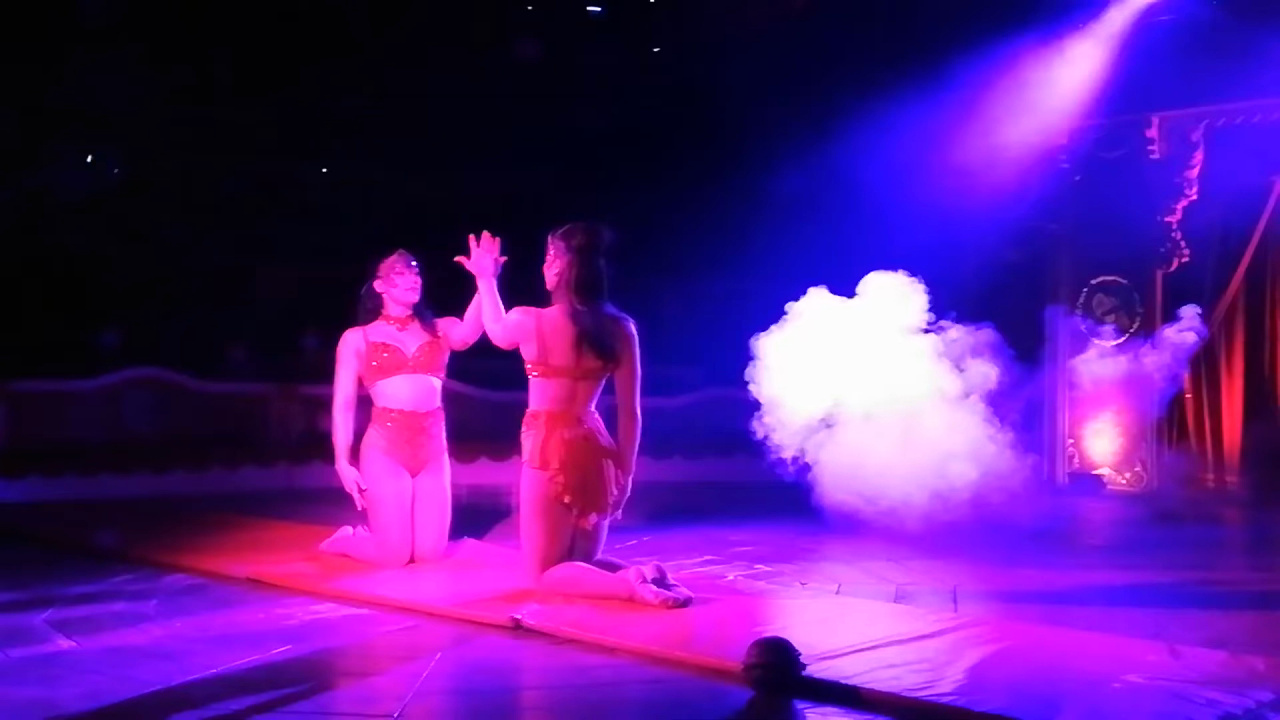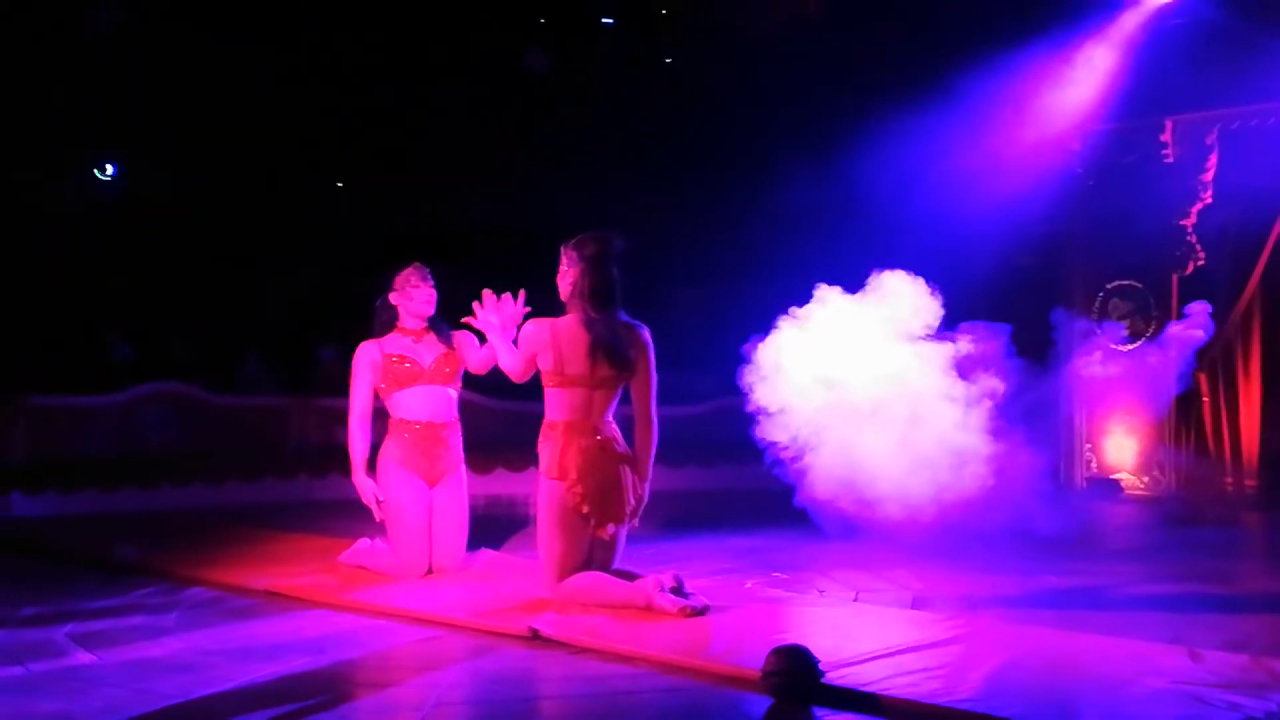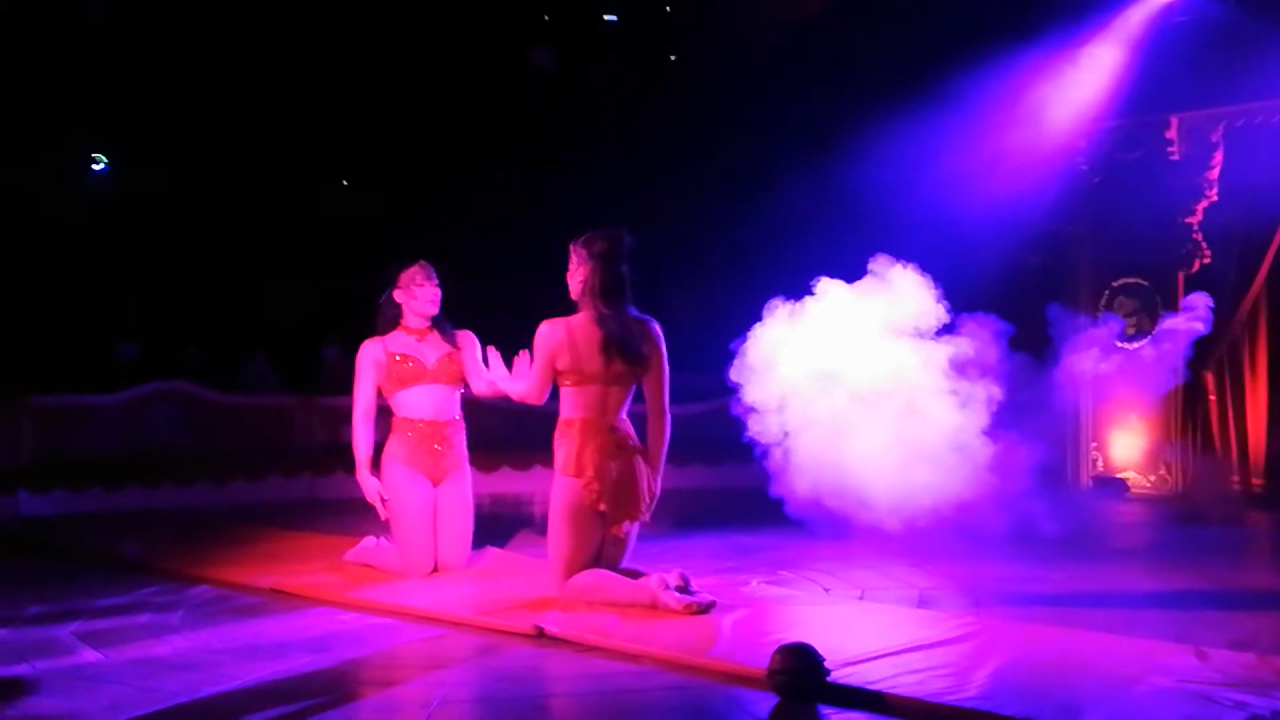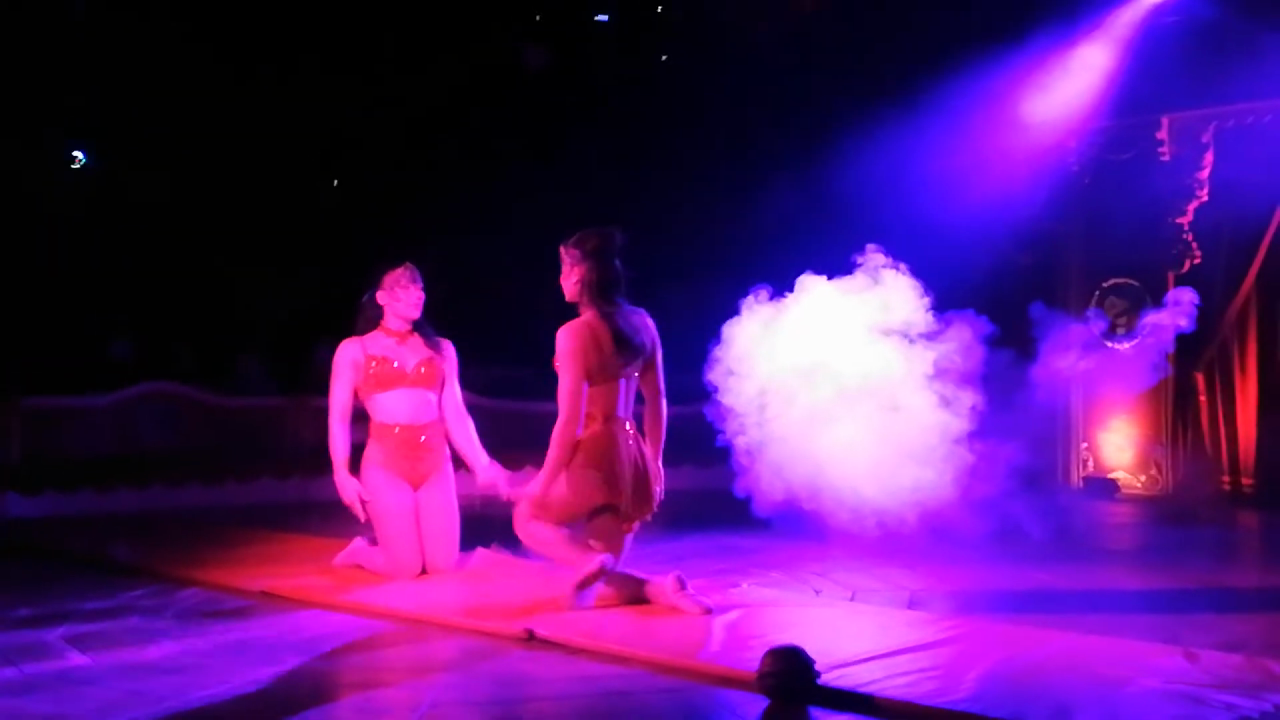
dt=0.5s
person 1, frame 1
left shoulder: (527, 321)
right shoulder: (620, 328)
left elbow: (498, 334)
right elbow: (630, 413)
left wrist: (485, 279)
right wrist: (625, 473)
left hip: (549, 452)
right hip: (596, 452)
left knee: (546, 572)
right knee: (583, 561)
left ankle: (628, 585)
right ankle: (643, 574)
person 1, frame 2
left shoulder: (540, 331)
right shoulder: (635, 336)
left elbow: (517, 373)
right elbow: (647, 420)
left wrist: (497, 333)
right wrist: (641, 480)
left hip: (566, 463)
right hip: (613, 461)
left knee: (563, 583)
right knee: (600, 572)
left ankle: (645, 594)
right ankle: (660, 583)
person 1, frame 3
left shoulder: (555, 332)
right shoulder: (648, 331)
left elbow: (535, 394)
right elbow: (660, 415)
left wrist: (502, 378)
right wrist: (653, 474)
left hip: (581, 461)
right hip: (627, 460)
left knee: (569, 580)
right knee: (605, 571)
left ankle: (651, 592)
right ankle: (666, 583)
person 1, frame 4
left shoulder: (574, 335)
right shoulder: (642, 323)
left elbow: (571, 421)
right elbow: (658, 404)
left wrist: (543, 485)
right wrist: (652, 463)
left hip: (594, 457)
right hip: (631, 460)
left knee: (529, 518)
right knee: (604, 580)
left ankle: (594, 565)
right ankle: (662, 589)
person 2, frame 1
left shoulder: (440, 329)
right shoulder: (357, 338)
left elbow: (467, 335)
right elbow: (343, 404)
right wrist: (342, 462)
left hip: (432, 448)
right hip: (384, 448)
left knee: (430, 553)
right knee: (393, 555)
left ankle: (366, 533)
right ankle: (346, 539)
person 2, frame 2
left shoulder: (456, 342)
right shoulder: (372, 351)
left elbow: (479, 364)
right elbow: (359, 417)
right wrist: (359, 474)
left hip: (449, 458)
right hip: (400, 458)
left knee: (448, 565)
right knee: (410, 567)
left ankle: (396, 543)
right ankle: (363, 551)
person 2, frame 3
left shoulder: (462, 340)
right shoulder: (375, 349)
left elbow: (480, 383)
right elbow: (363, 416)
right wrist: (364, 472)
left hip: (453, 457)
right hip: (405, 458)
left knee: (454, 563)
right knee: (417, 565)
left ankle: (394, 544)
right ankle: (370, 549)
person 2, frame 4
left shoulder: (441, 349)
right shoulder: (354, 350)
left elbow: (456, 414)
right elbow: (339, 418)
left wrist: (481, 463)
right wrist: (342, 473)
left hip: (435, 460)
right hip: (385, 462)
left knee: (444, 564)
right knee: (407, 568)
left ankle: (405, 541)
right ankle: (360, 552)
